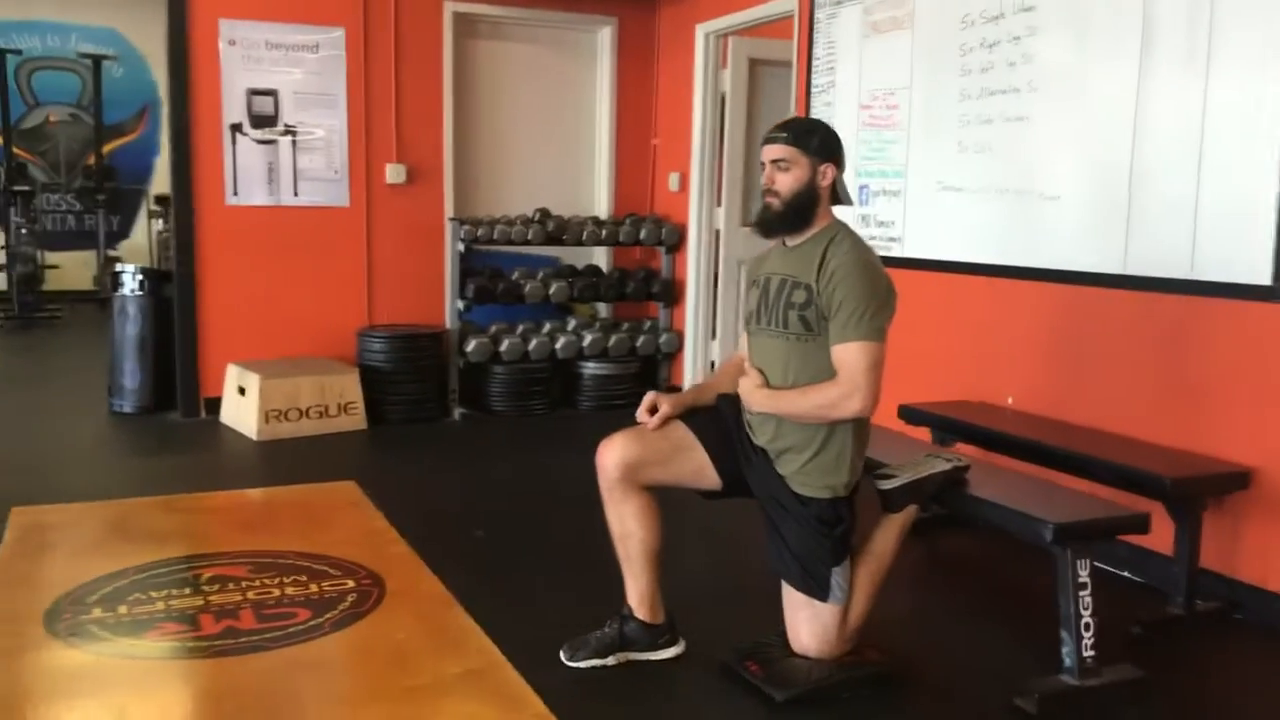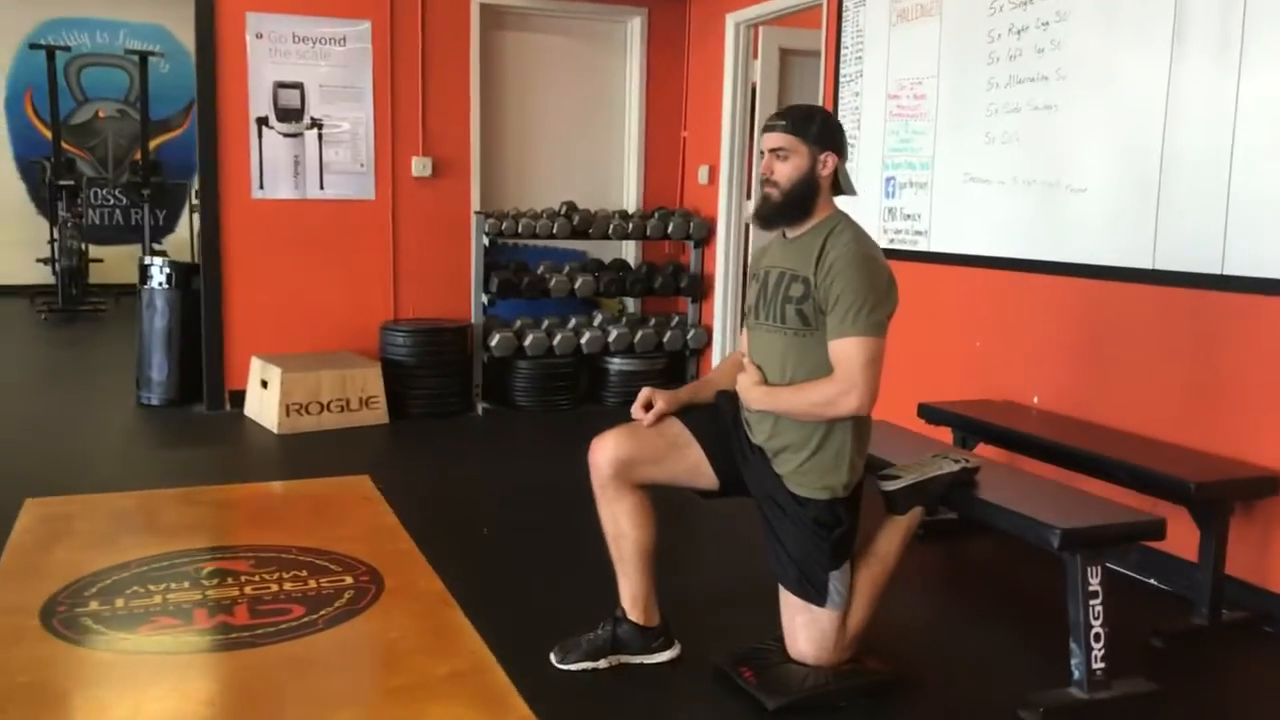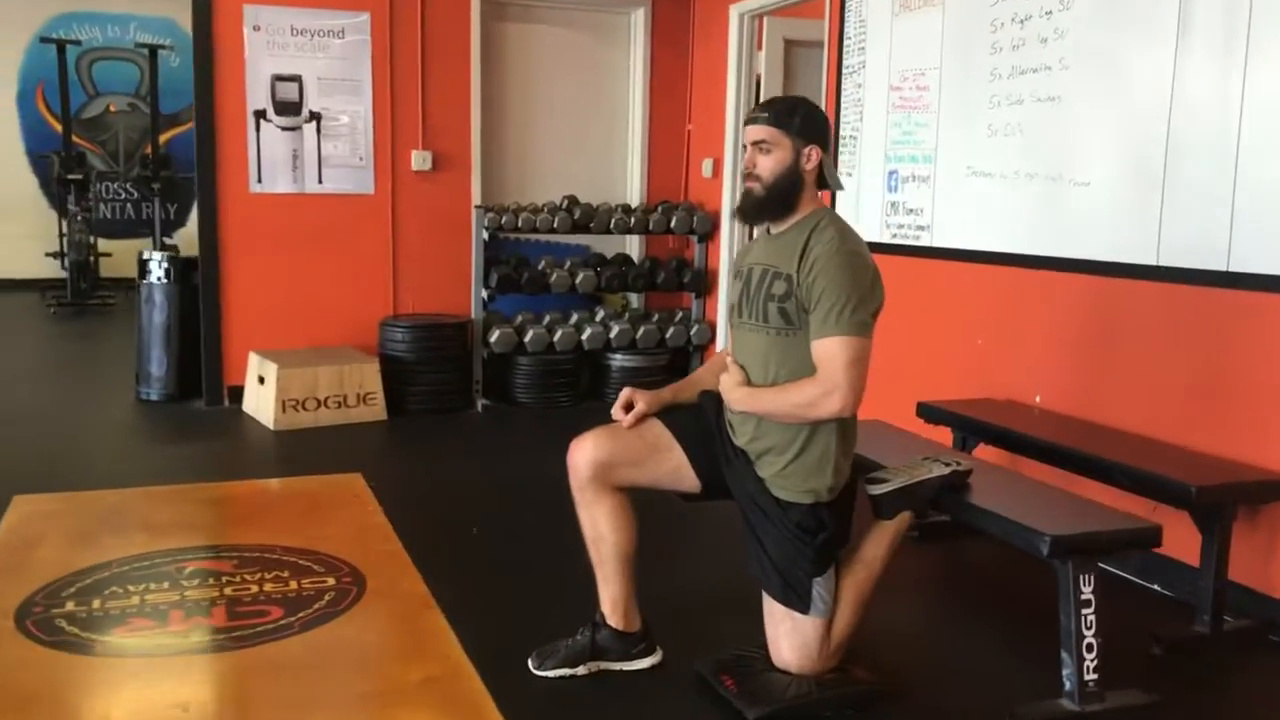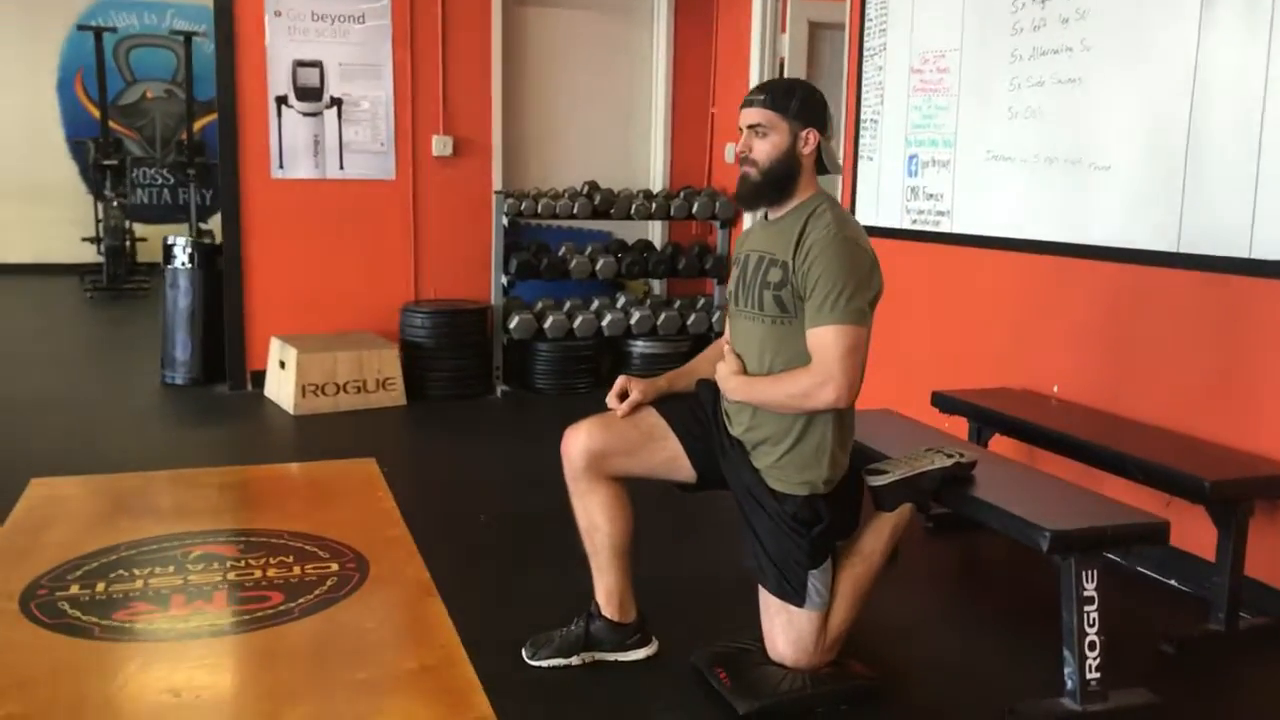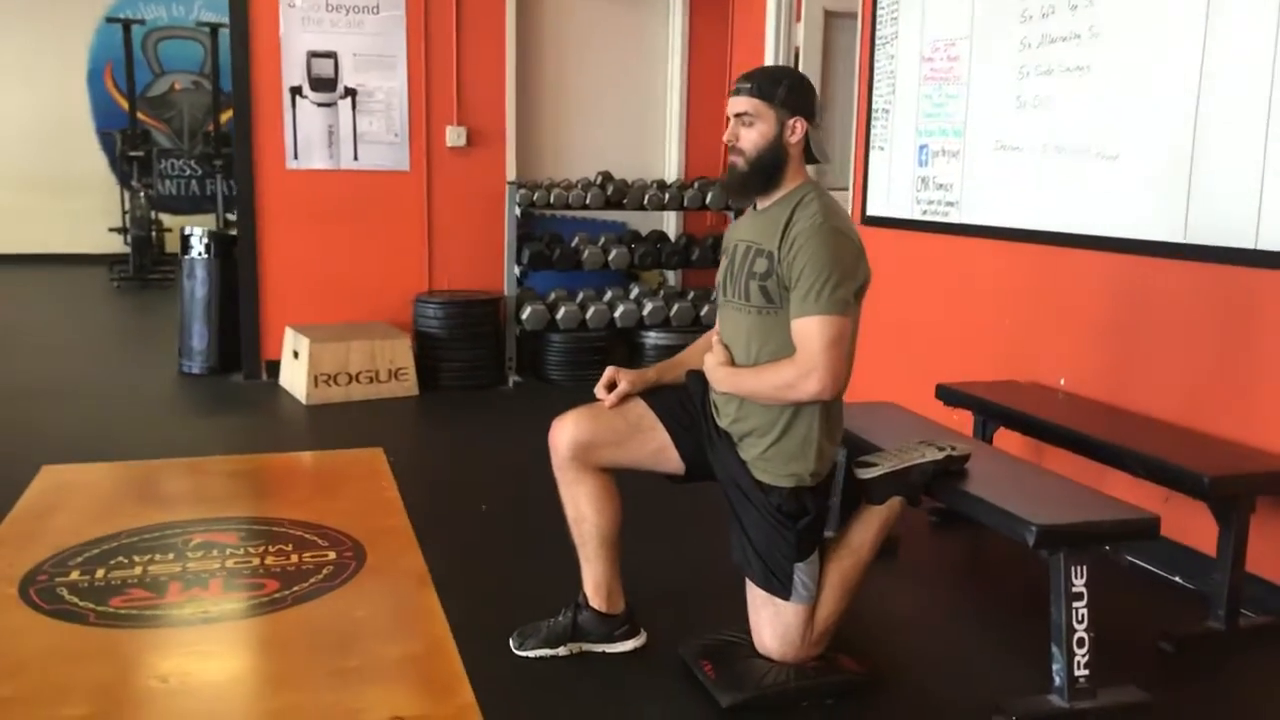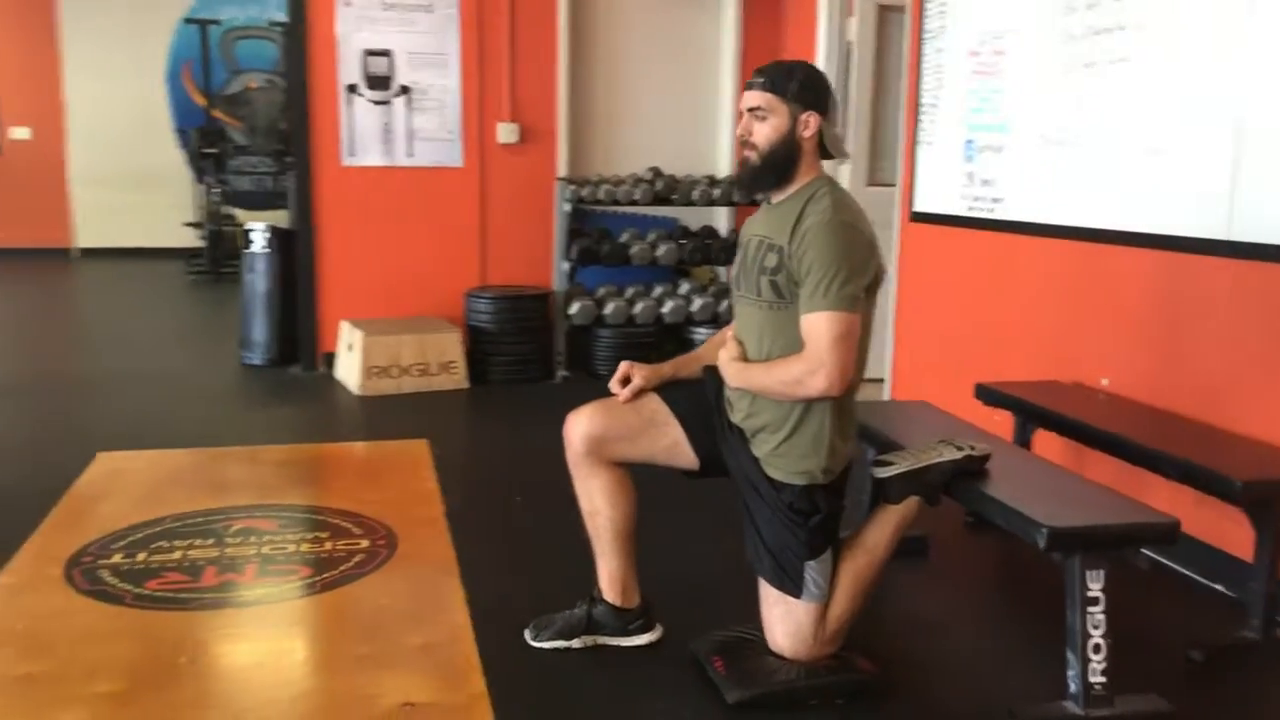
dt=0.3s
person 1, frame 1
left shoulder: (848, 264)
right shoulder: (767, 260)
left elbow: (856, 397)
left wrist: (761, 397)
right wrist: (684, 398)
left hip: (808, 464)
right hip: (749, 430)
left knee: (817, 646)
right knee: (616, 459)
left ankle: (899, 505)
right ankle: (648, 626)
person 1, frame 2
left shoulder: (848, 256)
right shoulder: (771, 251)
left elbow: (853, 394)
left wrist: (757, 393)
right wrist: (681, 395)
left hip: (807, 463)
right hip: (748, 429)
left knee: (817, 653)
right knee: (609, 456)
left ankle: (903, 508)
right ankle: (642, 628)
person 1, frame 3
left shoulder: (832, 253)
right shoulder: (756, 246)
left elbow: (837, 396)
left wrist: (739, 395)
right wrist: (662, 395)
left hip: (792, 468)
right hip: (732, 430)
left knee: (801, 662)
right knee: (589, 458)
left ankle: (892, 511)
right ankle: (622, 634)
person 1, frame 4
left shoulder: (829, 240)
right shoulder: (757, 232)
left elbow: (832, 385)
left wrist: (735, 385)
right wrist: (659, 383)
left hip: (788, 458)
right hip: (730, 420)
left knee: (797, 654)
right knee: (583, 447)
left ankle: (890, 506)
right ankle: (618, 624)
person 1, frame 5
left shoulder: (817, 230)
right shoulder: (748, 223)
left elbow: (818, 378)
left wrist: (721, 375)
right wrist: (649, 375)
left hip: (776, 449)
right hip: (720, 411)
left knee: (785, 648)
right knee: (571, 439)
left ankle: (881, 497)
right ankle: (606, 615)
person 1, frame 6
left shoulder: (828, 224)
right shoulder: (765, 216)
left elbow: (825, 374)
left wrist: (735, 371)
right wrist: (665, 370)
left hip: (791, 447)
right hip: (736, 408)
left knee: (797, 647)
right knee: (586, 431)
left ankle: (899, 500)
right ankle: (621, 610)
